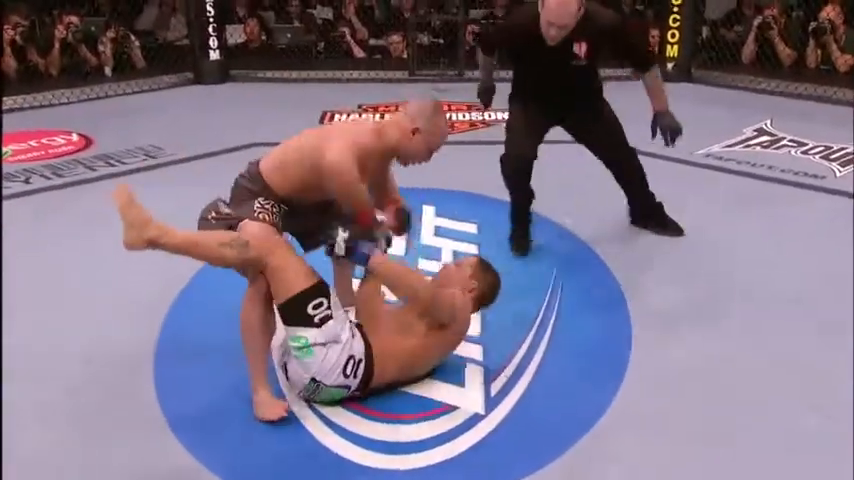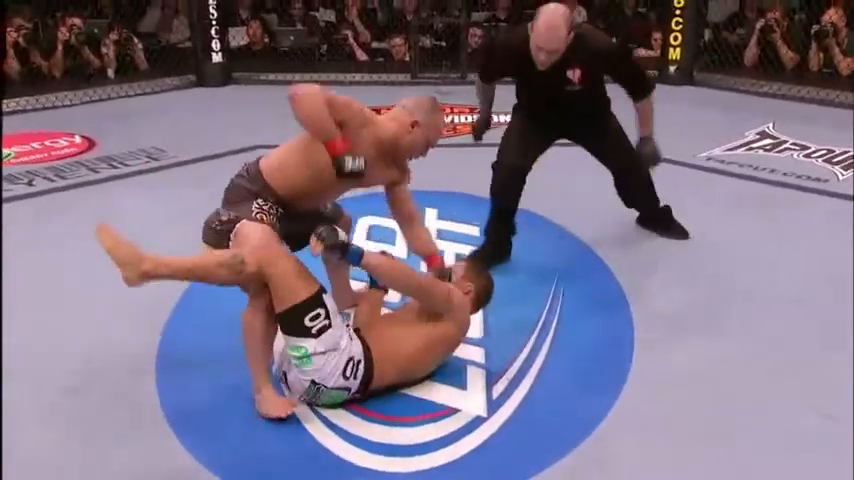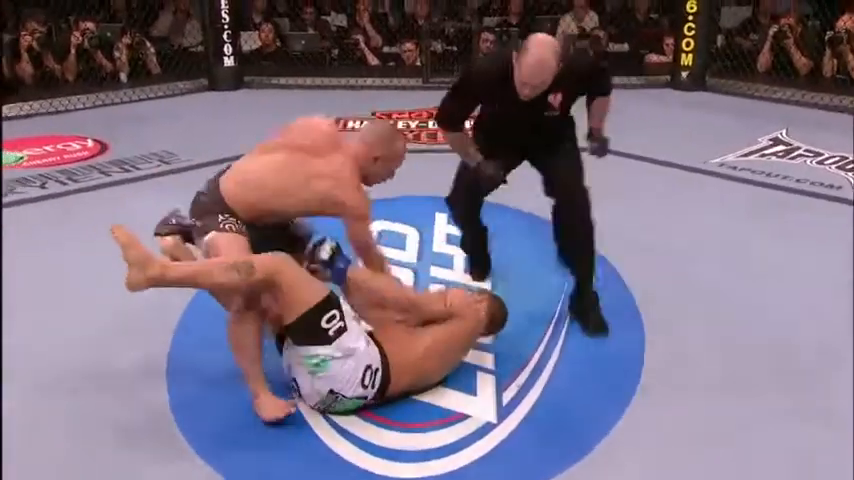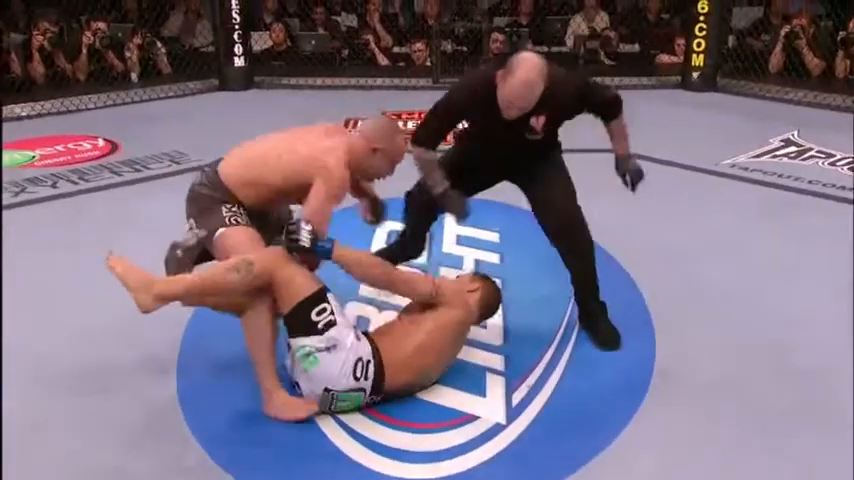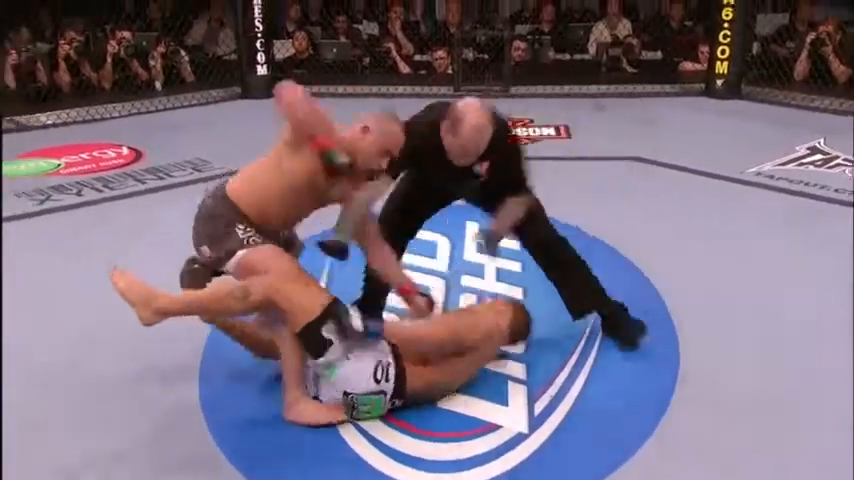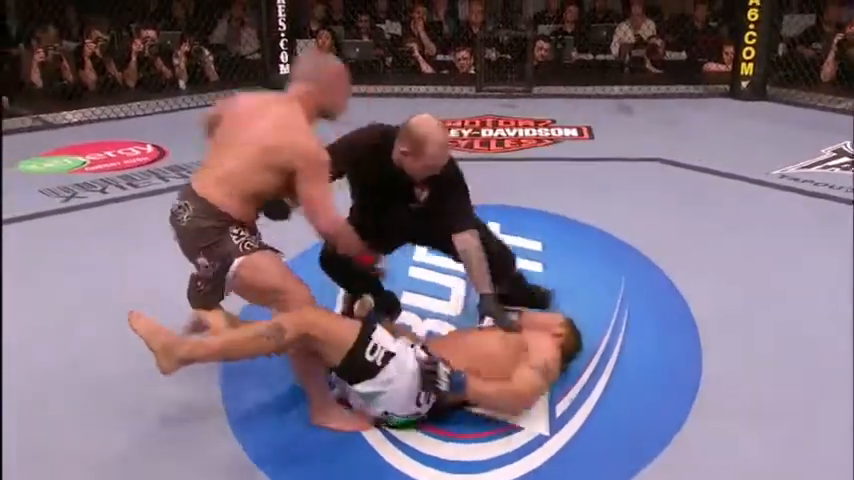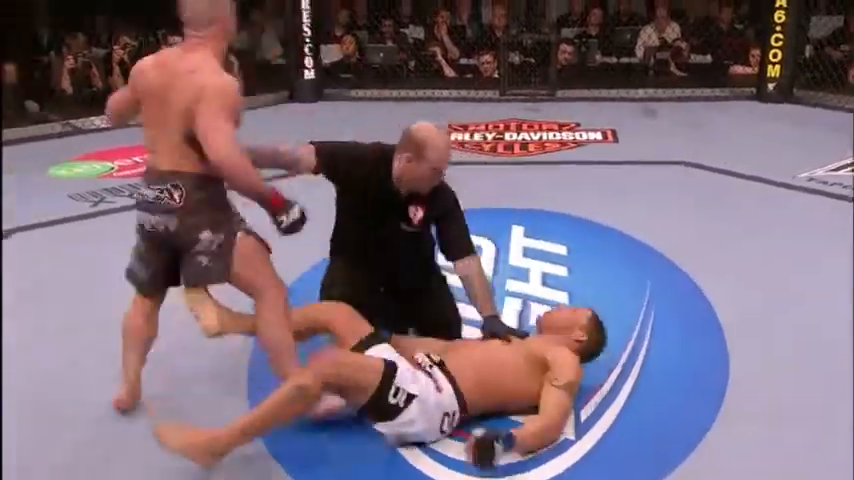
dt=0.2s
person 1, frame 1
left shoulder: (452, 317)
right shoulder: (433, 317)
left elbow: (422, 291)
right elbow: (370, 312)
left wrist: (362, 251)
right wrist: (367, 257)
left hip: (336, 365)
right hip: (337, 358)
left knee: (268, 244)
left ankle: (153, 233)
person 1, frame 2
left shoulder: (454, 312)
right shoulder: (430, 320)
left elbow: (415, 282)
right elbow: (360, 318)
left wrist: (353, 253)
right wrist: (356, 269)
left hip: (333, 369)
right hip: (326, 365)
left knee: (266, 252)
left ankle: (147, 265)
person 1, frame 3
left shoulder: (465, 320)
right shoulder: (435, 327)
left elbow: (401, 297)
right elbow: (371, 314)
left wrist: (340, 268)
left hip: (347, 374)
right hip: (323, 376)
left knee: (278, 265)
left ankle: (155, 270)
person 1, frame 4
left shoulder: (457, 302)
right shoulder: (439, 328)
left elbow: (390, 277)
left wrist: (321, 247)
left hip: (342, 365)
right hip: (336, 381)
left knee: (275, 259)
left ankle: (159, 291)
person 1, frame 5
left shoulder: (489, 324)
right shoulder: (465, 342)
left elbow: (428, 337)
left wrist: (373, 332)
left hip: (372, 373)
right hip: (357, 388)
left knee: (283, 279)
right knee: (280, 314)
left ankle: (162, 304)
right ankle: (297, 400)
person 1, frame 6
left shoulder: (542, 351)
right shoulder: (498, 342)
left elbow: (518, 398)
left wrist: (456, 383)
right wrist: (372, 322)
left hip: (405, 385)
right hip: (402, 363)
left knee: (304, 320)
left ankle: (182, 349)
person 1, frame 7
left shoulder: (563, 362)
right shoulder: (519, 346)
left elbow: (548, 427)
right elbow: (444, 347)
left wrist: (501, 441)
right wrist: (386, 336)
left hip: (431, 403)
right hip: (419, 371)
left knee: (326, 366)
right knee: (332, 310)
left ankle: (217, 442)
person 2, frame 1
left shoulder: (382, 147)
right shoulder: (368, 137)
left elbow: (385, 192)
right elbow: (335, 164)
left wrist: (394, 206)
right wrist: (367, 218)
right hip: (261, 193)
right knee: (264, 282)
left ankle: (345, 305)
right ankle: (260, 390)
person 2, frame 2
left shoulder: (392, 160)
right shoulder: (358, 121)
left elbow: (410, 223)
right elbow: (302, 94)
left wrist: (437, 266)
right wrist: (338, 152)
left hip: (301, 202)
right hip: (256, 192)
left knee: (341, 228)
right knee: (264, 287)
right ankle: (263, 389)
person 2, frame 3
left shoulder: (322, 130)
right shoulder: (349, 195)
left elbow: (262, 151)
right elbow: (369, 255)
left hip: (246, 197)
right hip: (219, 209)
right knee: (244, 297)
right ankle: (261, 394)
person 2, frame 4
left shoulder: (336, 135)
right shoulder: (334, 171)
left wrist: (370, 196)
left hip: (241, 188)
right hip: (217, 198)
right knee: (260, 286)
right ankle: (272, 393)
person 2, frame 5
left shoulder: (350, 183)
right shoulder: (322, 140)
left elbow: (374, 245)
right elbow: (287, 93)
left wrist: (410, 292)
right wrist: (329, 149)
left hip: (247, 226)
right hip: (223, 224)
person 2, frame 6
left shoulder: (249, 102)
right shoulder: (304, 145)
left elbow: (213, 121)
right elbow: (328, 225)
right wrist: (367, 261)
left hip: (190, 209)
right hip: (212, 229)
right knee: (299, 304)
left ankle: (206, 315)
right ankle: (323, 407)
person 2, frame 7
left shoulder: (150, 66)
right shoulder: (217, 84)
left elbow: (114, 113)
right elbow: (224, 158)
right wrist: (276, 202)
left hip: (153, 196)
right hip: (197, 203)
left knee: (147, 299)
right knee: (269, 290)
left ankle: (129, 387)
person 3, frame 1
left shoulder: (604, 23)
right shoulder: (518, 24)
left elbow: (645, 62)
right elbow: (486, 43)
left wrist: (661, 111)
right wrist: (486, 81)
left hip: (584, 99)
right hip: (534, 101)
left knee: (621, 155)
right knee: (516, 158)
left ankle: (646, 212)
right ankle: (521, 223)
person 3, frame 2
left shoulder: (597, 47)
right shoulder: (512, 45)
left elbow: (641, 89)
right elbow: (486, 72)
left wrist: (646, 139)
right wrist: (485, 113)
left hip: (590, 115)
right hip: (534, 116)
left knee: (629, 164)
right knee: (508, 169)
left ankle: (654, 216)
right ankle: (497, 241)
person 3, frame 3
left shoulder: (576, 66)
right shoulder: (487, 70)
left elbow: (601, 85)
right elbow: (448, 124)
left wrist: (596, 131)
right wrist: (478, 163)
left hip: (552, 140)
right hip: (494, 139)
left knee: (573, 204)
right knee: (462, 199)
left ankle: (584, 294)
right ankle: (478, 255)
person 3, frame 4
left shoulder: (565, 88)
right shoulder: (473, 88)
left elbow: (611, 107)
right elbow: (422, 144)
left wrist: (623, 156)
right wrist: (442, 192)
left hip: (538, 159)
right hip: (479, 153)
left knee: (569, 228)
right knee: (420, 201)
left ankle: (592, 312)
right ankle: (406, 247)
person 3, frame 5
left shoulder: (499, 138)
right shoulder: (420, 129)
left elbow: (518, 196)
left wrist: (497, 231)
left hip: (489, 185)
right hip: (432, 180)
left knee: (544, 240)
right knee: (388, 231)
left ankle: (611, 315)
right ankle: (372, 301)
person 3, frame 6
left shoulder: (444, 170)
right shoulder: (365, 146)
left elbow: (465, 235)
left wrist: (487, 296)
left hip: (431, 216)
right hip: (376, 220)
left knee: (492, 253)
right knee: (336, 259)
left ankle: (512, 291)
right ankle: (381, 302)
person 3, frame 7
left shoulder: (440, 197)
right shoulder: (360, 159)
left elbow: (466, 259)
right elbow: (301, 158)
left wrist: (491, 318)
right wrist: (254, 156)
left hip: (409, 261)
right hip: (356, 257)
left knee: (446, 331)
